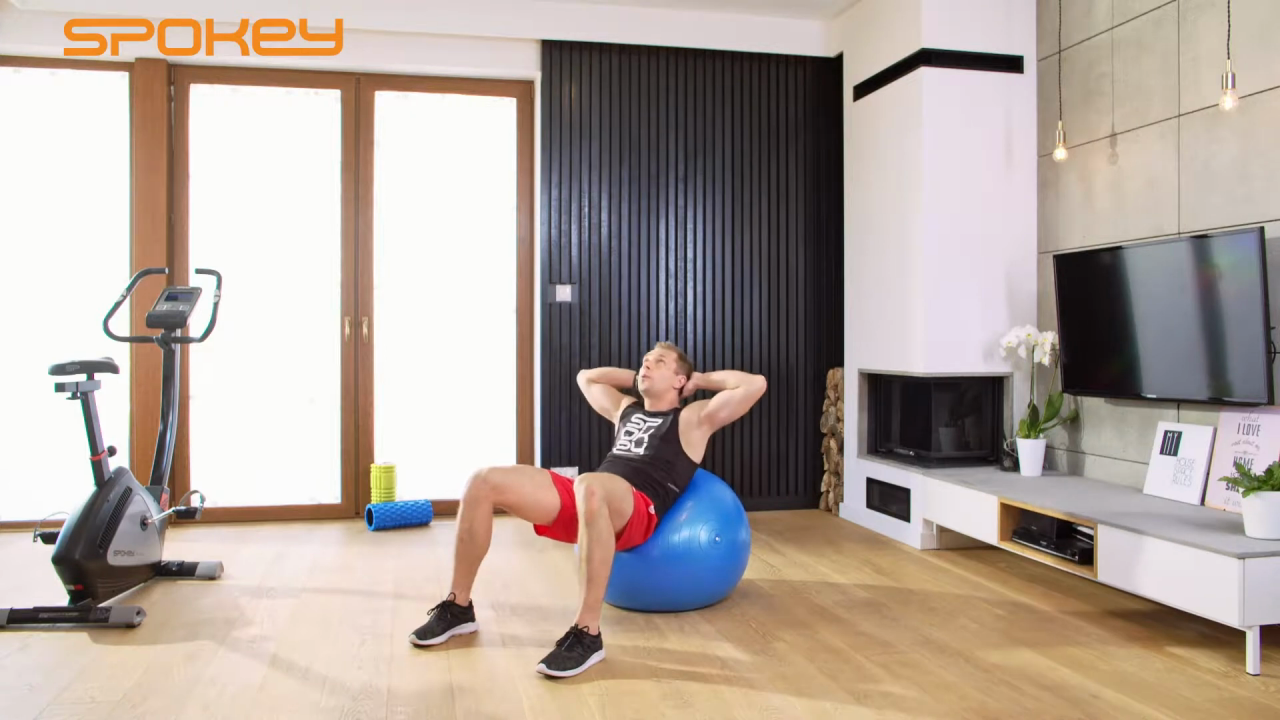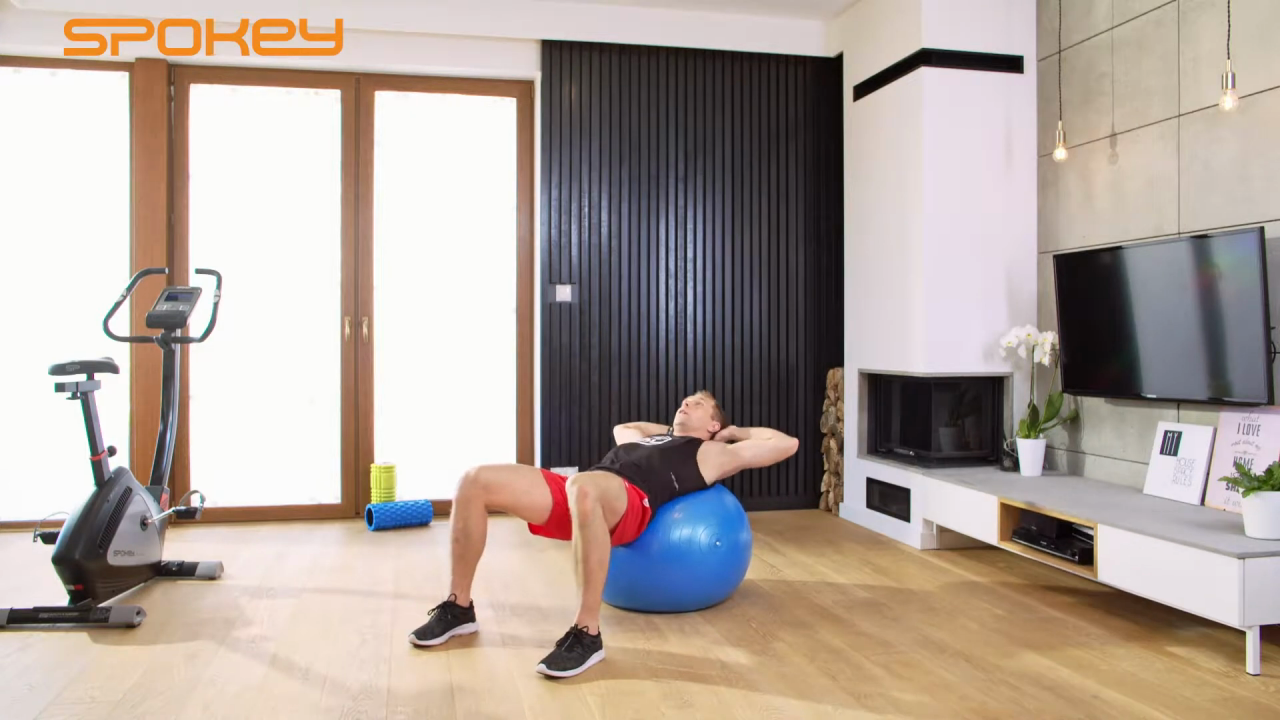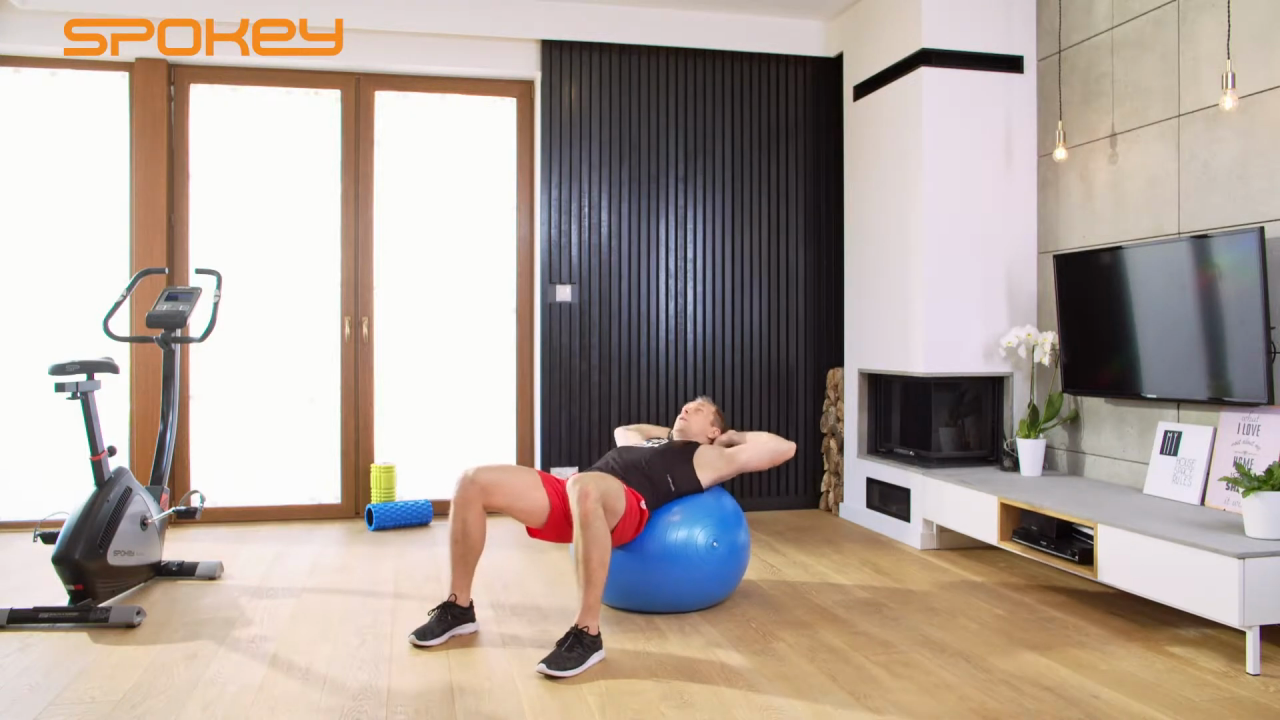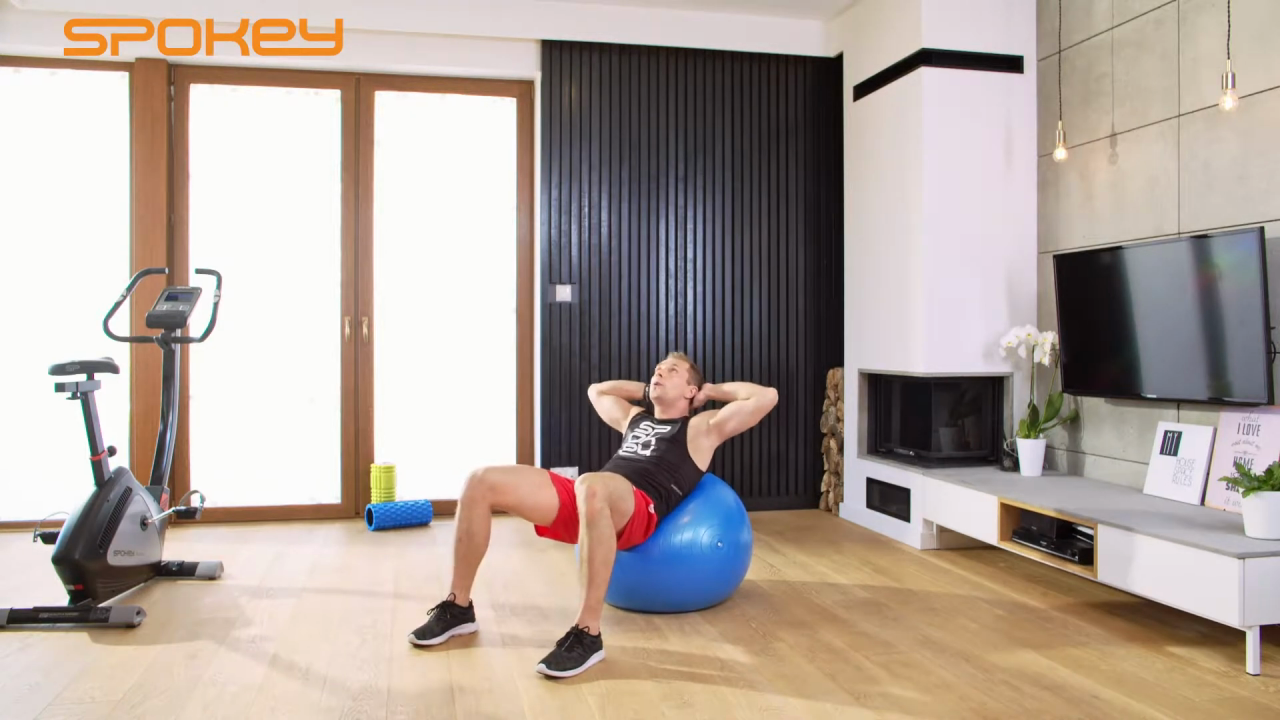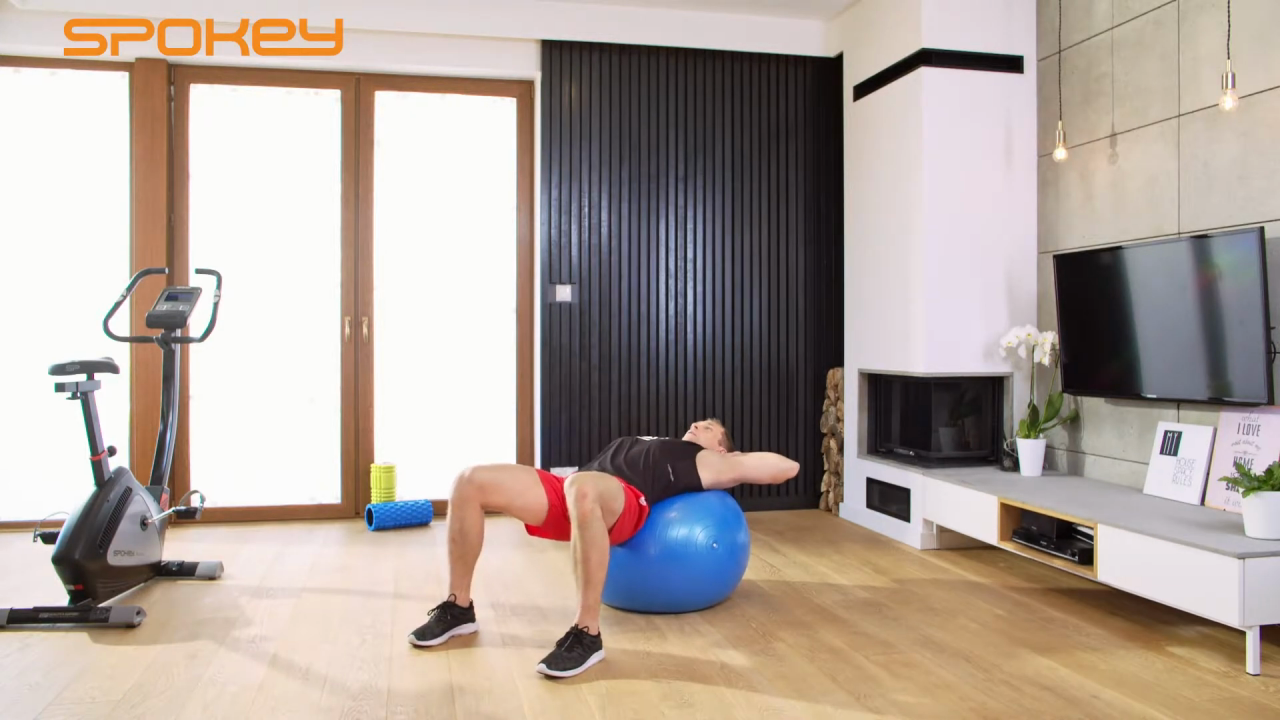
dt=1s
person 1, frame 1
left shoulder: (692, 419)
right shoulder: (627, 410)
left elbow: (755, 385)
right elbow: (587, 378)
left wrist: (702, 380)
right wrist: (636, 379)
left hip: (636, 510)
right hip: (587, 498)
left knee: (590, 488)
right knee: (484, 482)
left ankle: (587, 634)
right ankle: (458, 607)
person 1, frame 2
left shoulder: (712, 453)
right shoulder: (651, 440)
left elbow: (787, 444)
right elbow: (622, 427)
left wrist: (735, 431)
left hip: (629, 502)
right hip: (579, 492)
left knee: (583, 489)
right knee: (476, 481)
left ankle: (587, 634)
right ankle: (459, 607)
person 1, frame 3
left shoulder: (708, 457)
right shoulder: (656, 445)
left elbow: (785, 448)
right elbow: (622, 431)
left wrist: (733, 435)
left hip: (624, 502)
right hip: (571, 493)
left knee: (585, 489)
right knee: (474, 482)
left ankle: (587, 633)
right ankle: (459, 607)
person 1, frame 4
left shoulder: (701, 427)
right shoulder: (636, 418)
left elbow: (766, 396)
right elbow: (598, 390)
left wrist: (713, 390)
right wrist: (647, 390)
left hip: (639, 509)
right hip: (587, 499)
left knee: (592, 487)
right knee: (482, 481)
left ankle: (588, 634)
right ankle: (458, 607)
person 1, frame 5
left shoulder: (711, 464)
right shoulder: (667, 447)
left elbow: (787, 467)
left wrist: (736, 453)
right wrist: (673, 443)
left hip: (625, 499)
right hip: (571, 492)
left knee: (582, 489)
right knee: (471, 482)
left ankle: (587, 634)
right ankle: (459, 607)
